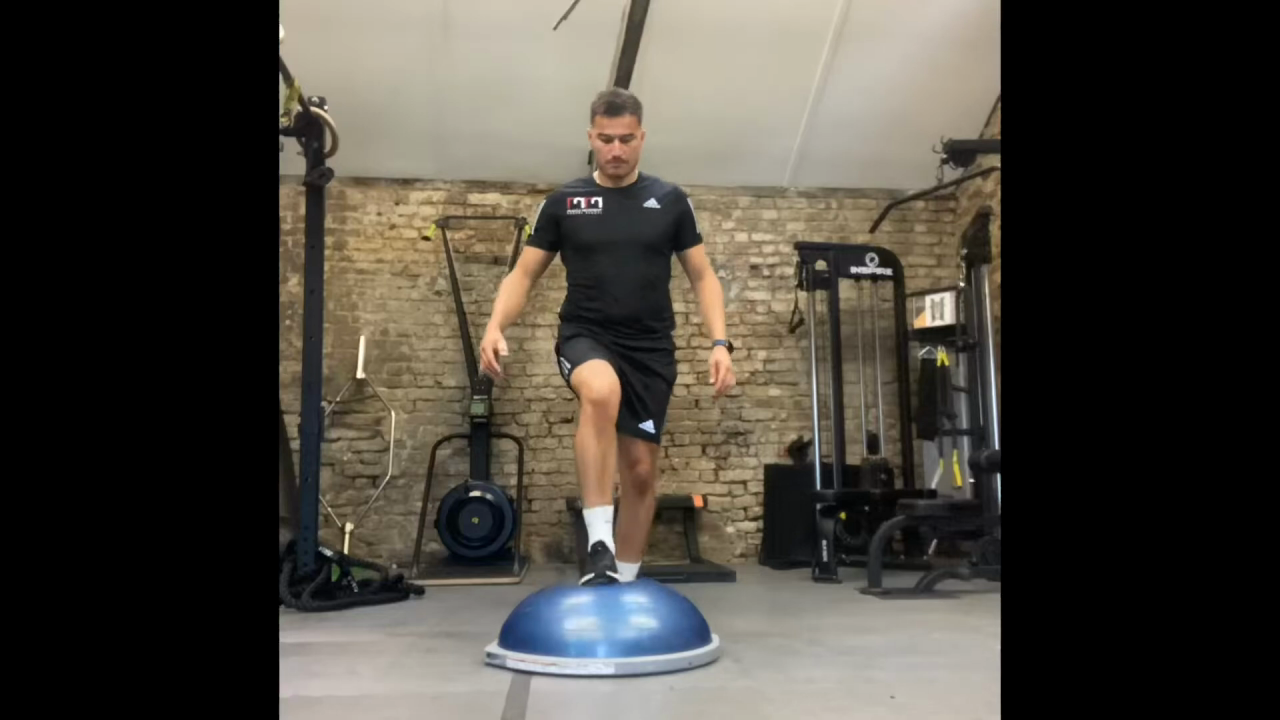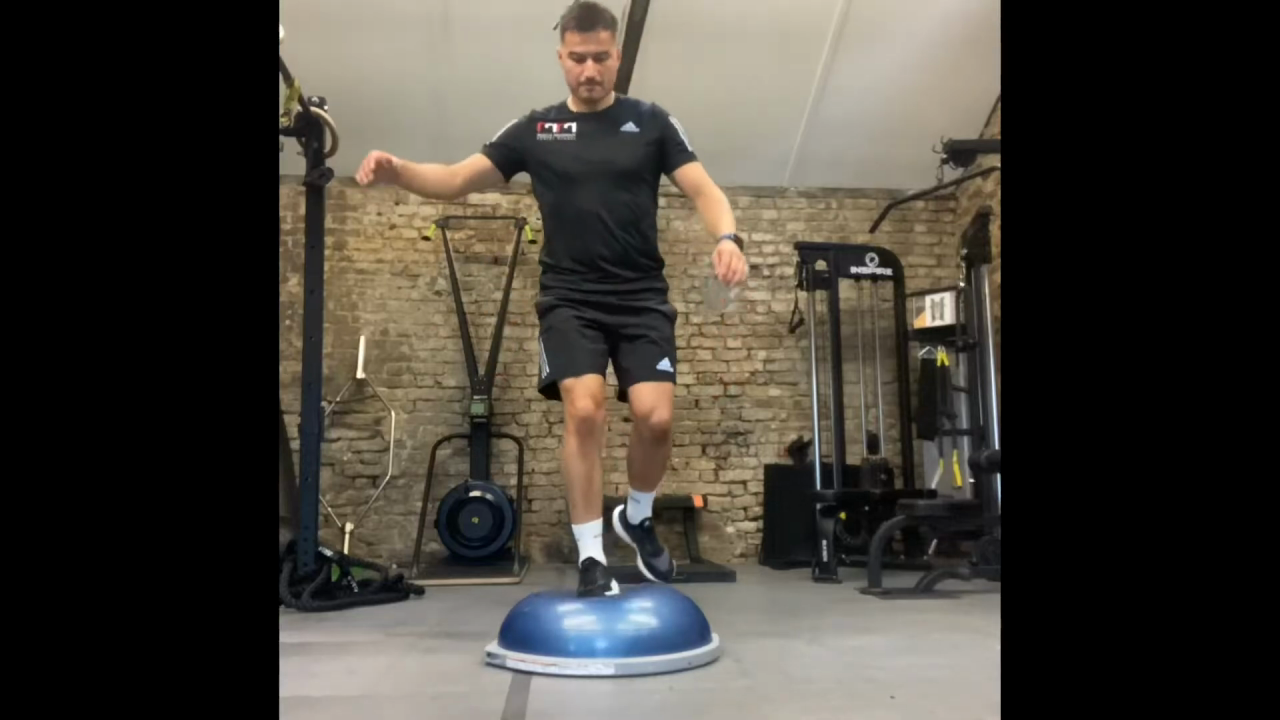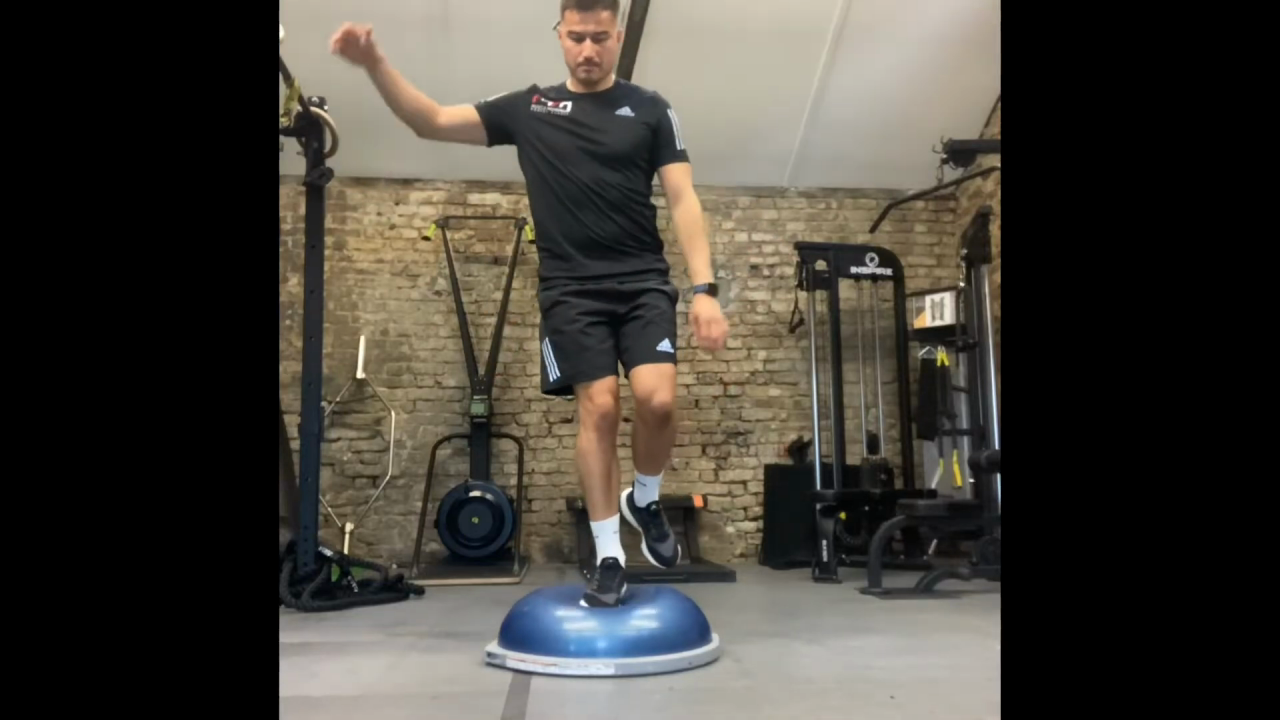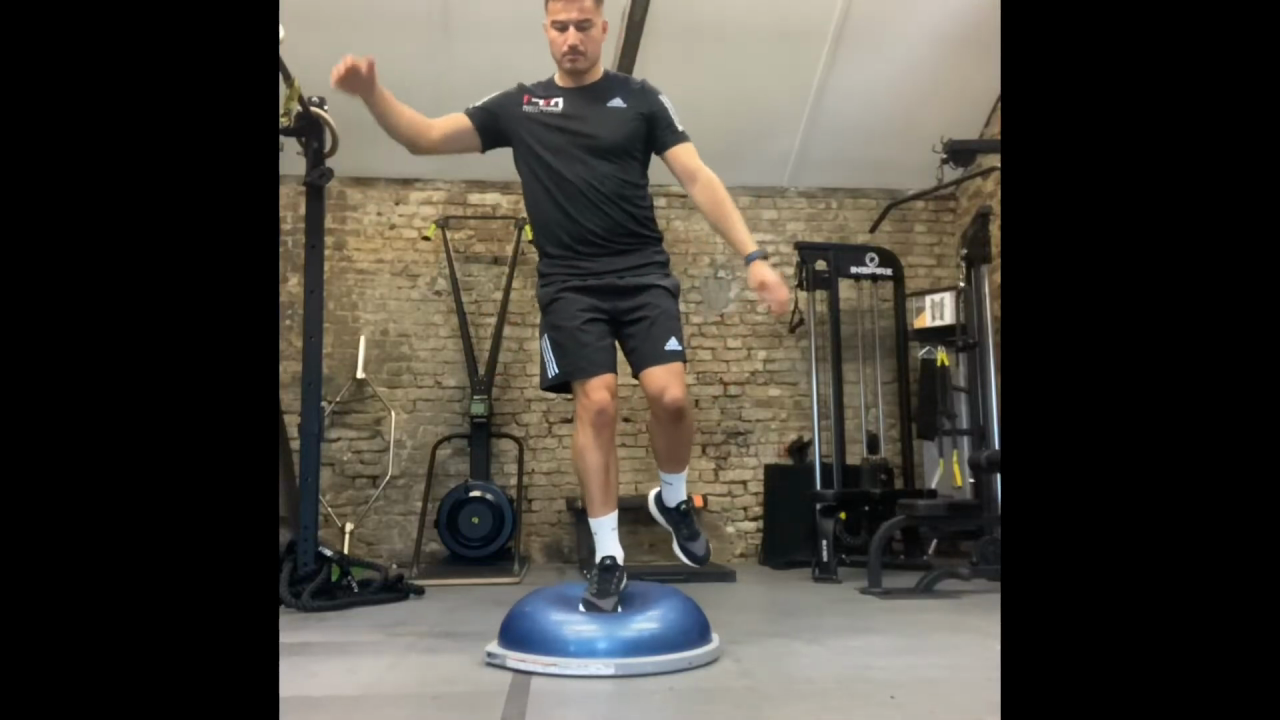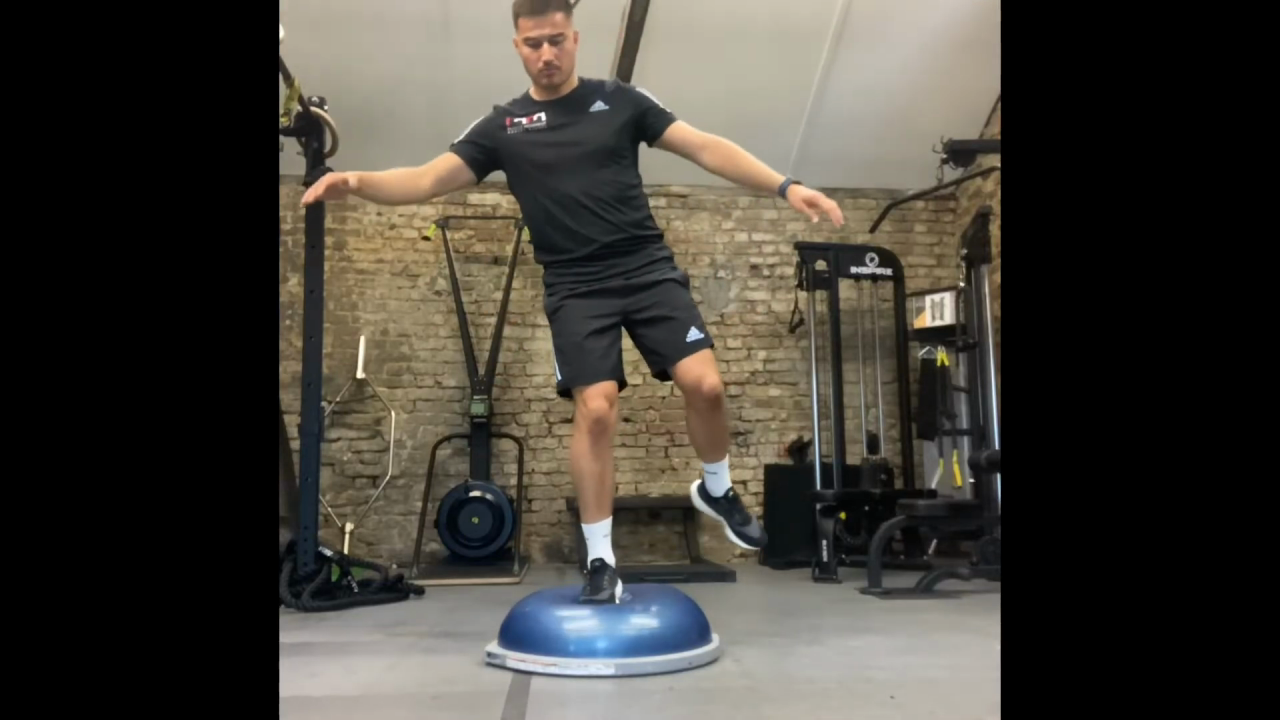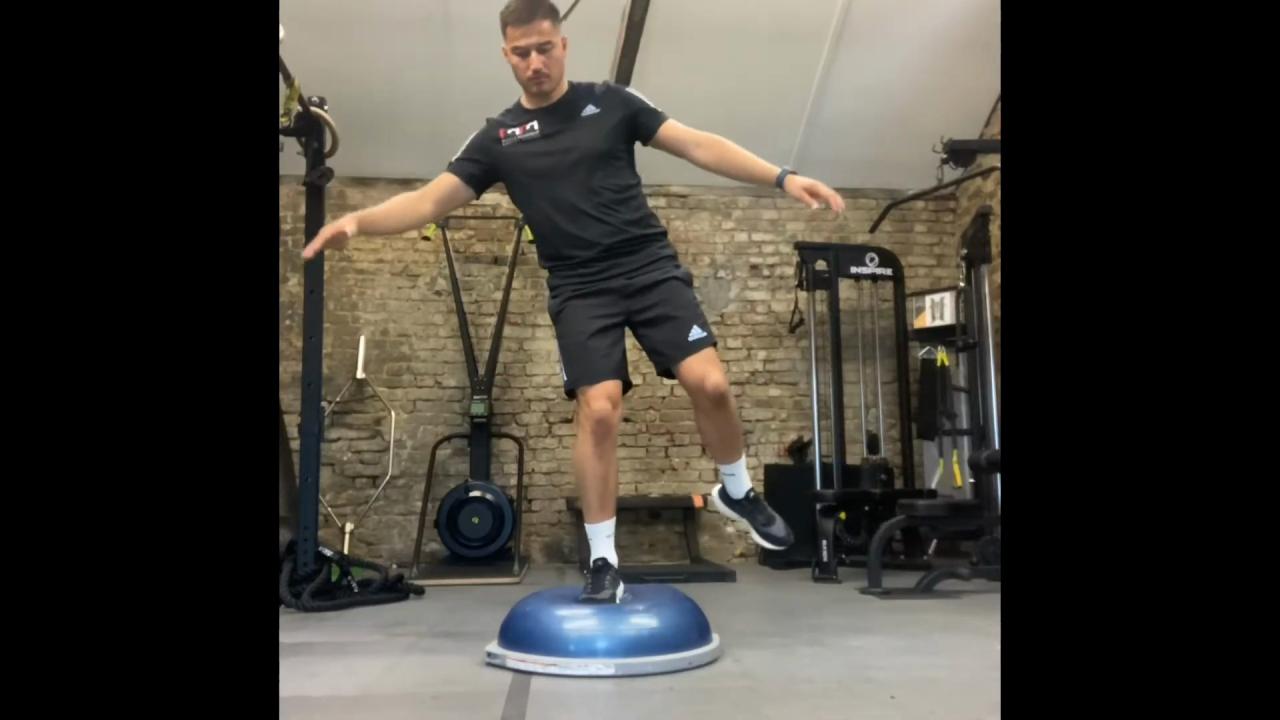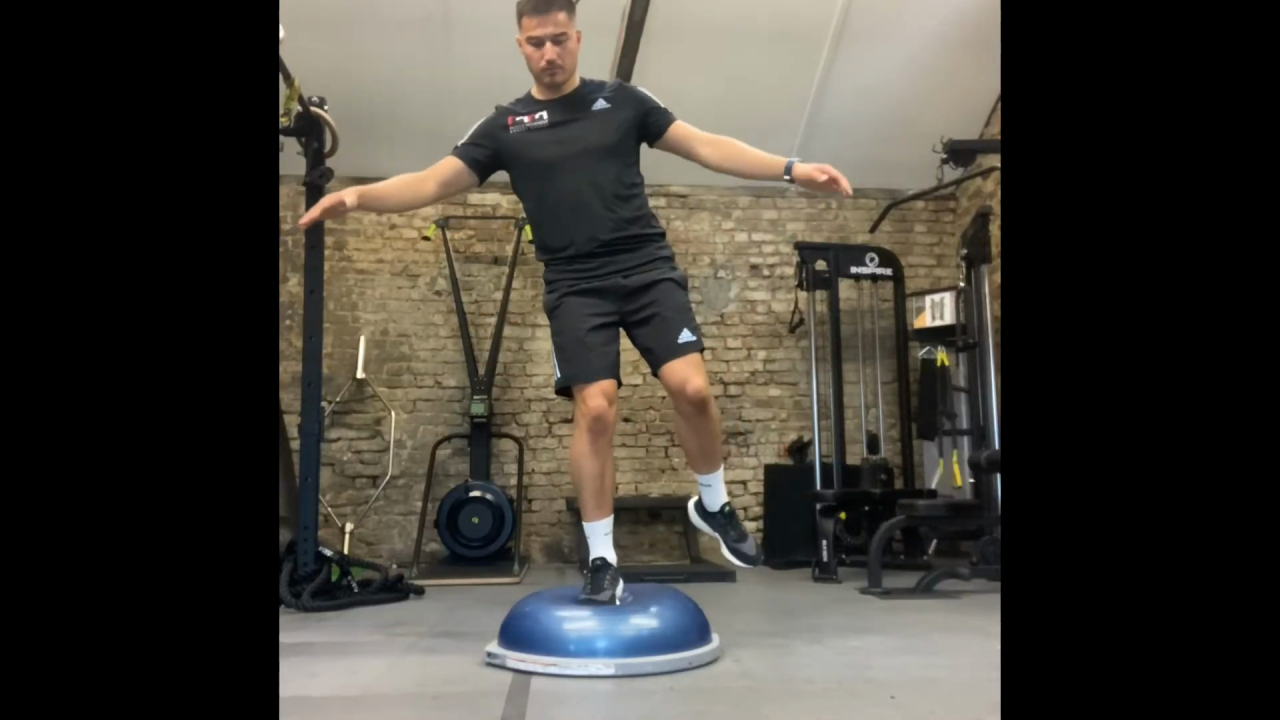
dt=0.7s
person 1, frame 1
left shoulder: (670, 200)
right shoulder: (564, 201)
left elbow: (702, 276)
right elbow: (523, 273)
left wrist: (719, 342)
right wrist: (495, 326)
left hip: (650, 347)
right hip: (586, 336)
left knee: (642, 469)
right knee: (601, 394)
left ankle: (626, 581)
right ankle: (599, 545)
person 1, frame 2
left shoulder: (651, 122)
right shoulder: (534, 130)
left elbow: (704, 190)
right elbow: (455, 180)
left wrist: (726, 237)
right wrist: (397, 169)
left hip: (642, 296)
right hip: (569, 297)
left knee: (656, 417)
right knee: (584, 412)
left ankle: (638, 517)
right ankle: (592, 558)
person 1, frame 3
left shoulder: (650, 109)
right shoulder: (527, 108)
left elbow: (683, 200)
right elbow: (429, 122)
left wrist: (705, 288)
right wrist: (374, 62)
left hip: (642, 280)
right hip: (571, 286)
left knee: (657, 400)
right knee: (598, 407)
left ankle: (645, 501)
right ankle: (609, 558)
person 1, frame 4
left shoulder: (640, 99)
right shoulder: (519, 106)
left elbow: (696, 178)
right elbow: (426, 136)
left wrist: (753, 255)
right wrist: (371, 91)
left hip: (642, 271)
right hip: (569, 281)
left knee: (670, 397)
right knee: (595, 405)
left ankle: (672, 500)
right ankle: (607, 557)
person 1, frame 5
left shoulder: (621, 100)
right shoulder: (502, 126)
left elbow: (704, 147)
right elbow: (427, 181)
left wrist: (785, 186)
right wrist: (358, 181)
left hip: (648, 269)
right hip: (576, 287)
left knee: (705, 384)
right knee: (595, 410)
left ankle: (716, 489)
right ankle: (600, 561)
person 1, frame 6
left shoulder: (613, 101)
right shoulder: (498, 138)
left elbow: (695, 145)
right elbow: (429, 200)
left wrist: (782, 177)
right wrist: (358, 221)
left hip: (651, 267)
right hip: (579, 288)
left knee: (709, 384)
right knee: (598, 411)
left ankle: (738, 492)
right ankle: (603, 561)
person 1, frame 7
left shoulder: (622, 99)
right shoulder: (505, 126)
left elbow: (705, 145)
right elbow: (431, 184)
left wrist: (791, 170)
right wrist: (358, 195)
left hip: (647, 268)
right hip: (575, 285)
left knee: (692, 388)
right knee: (595, 409)
left ankle: (714, 505)
right ankle: (601, 559)
